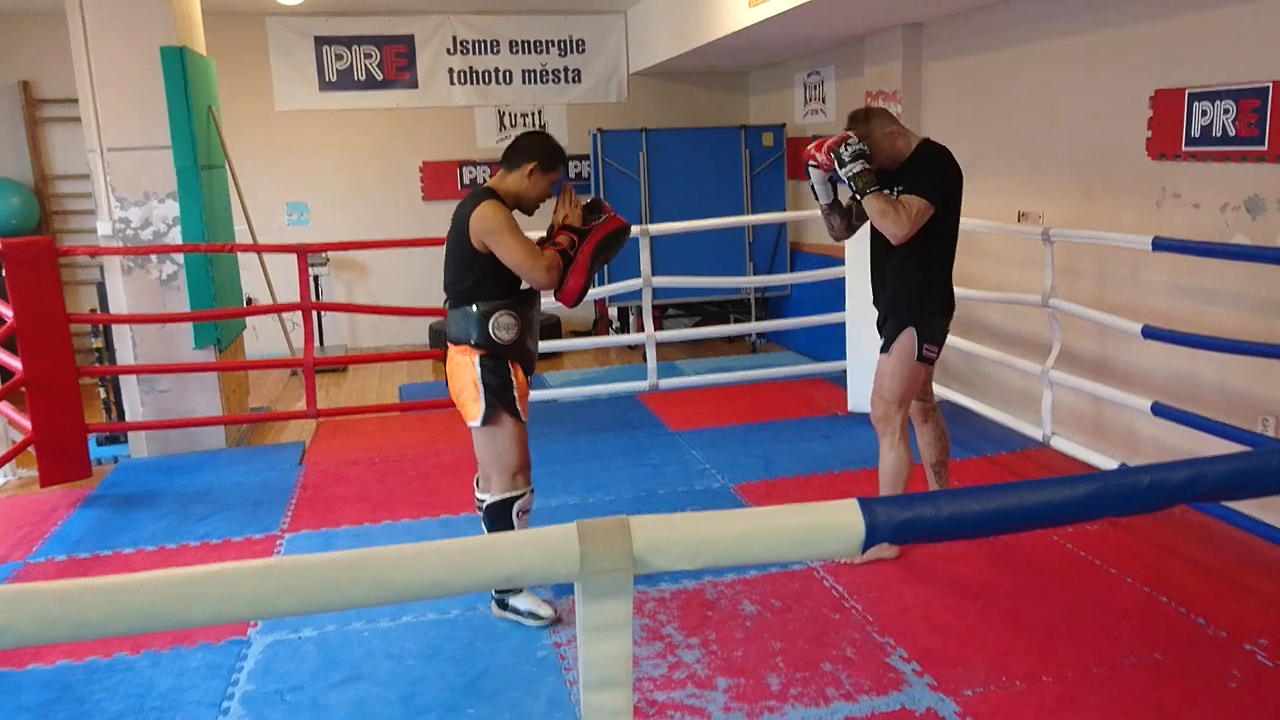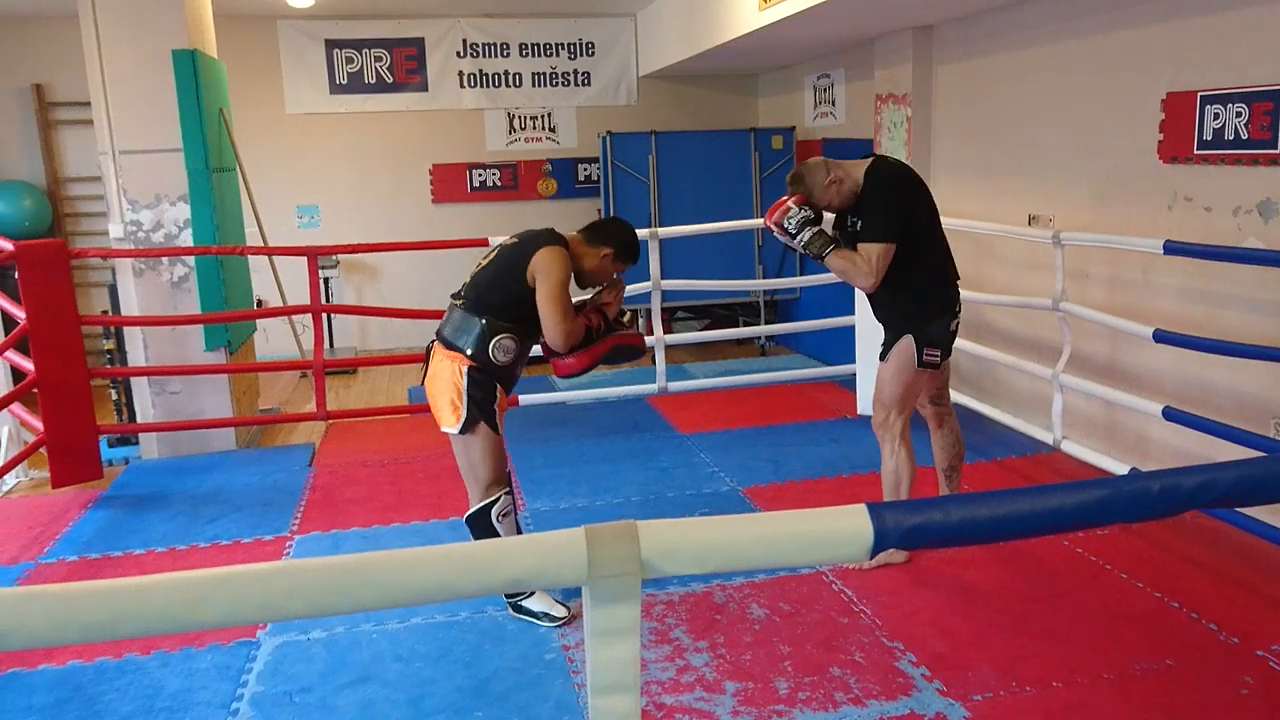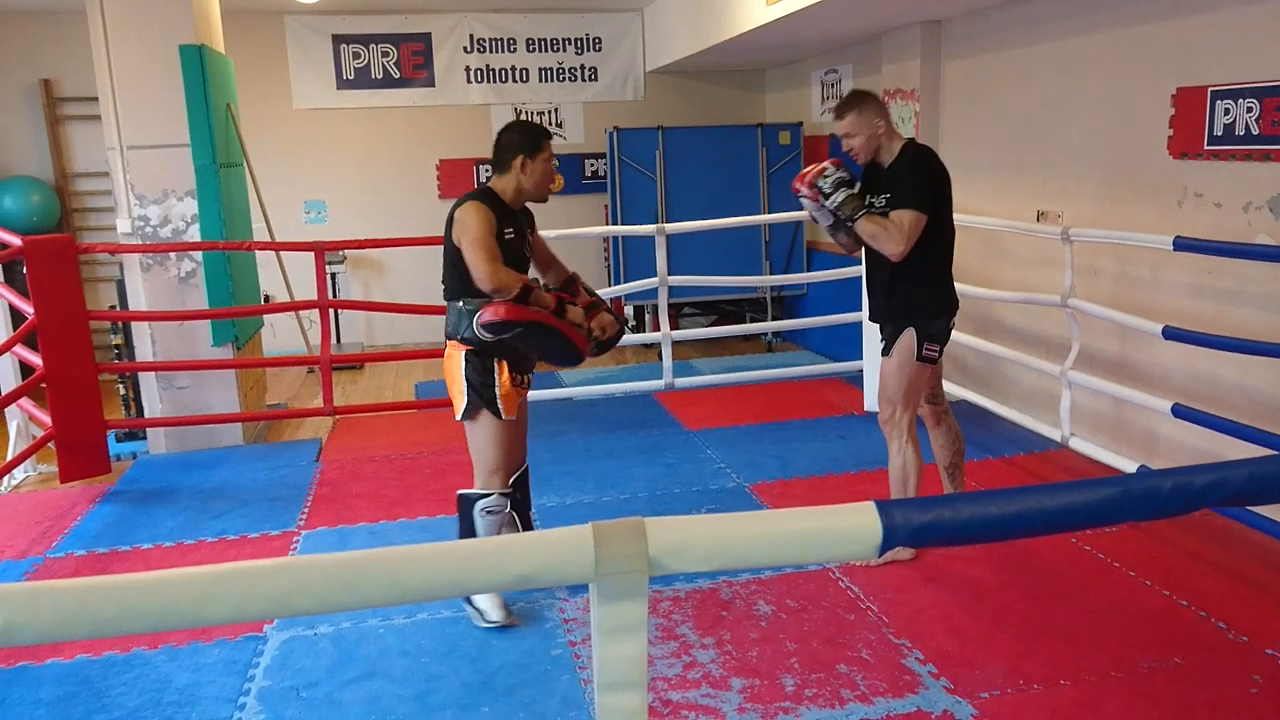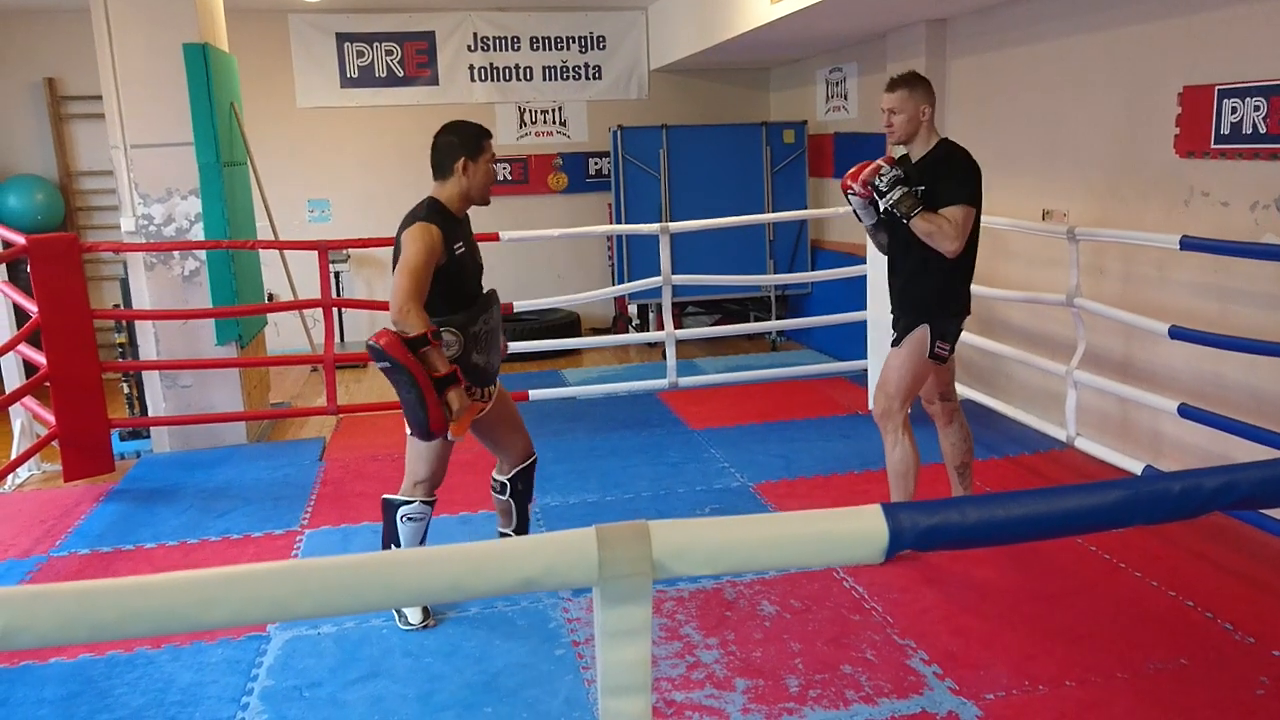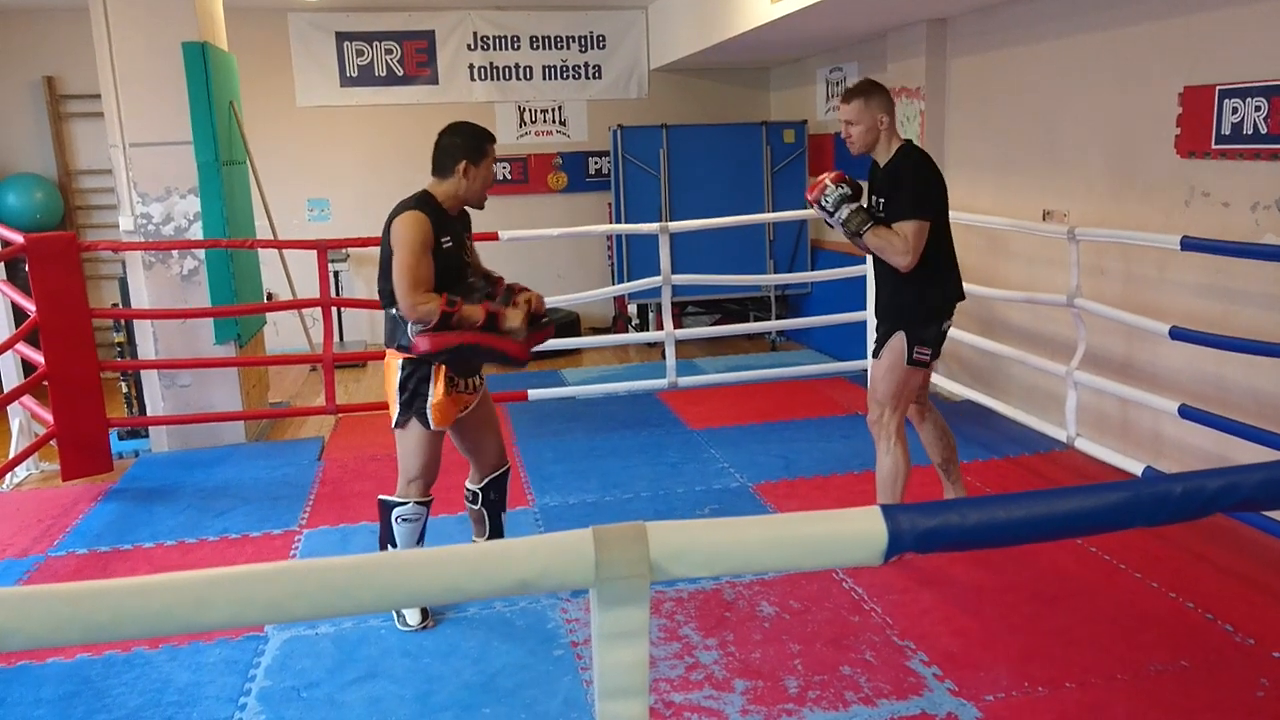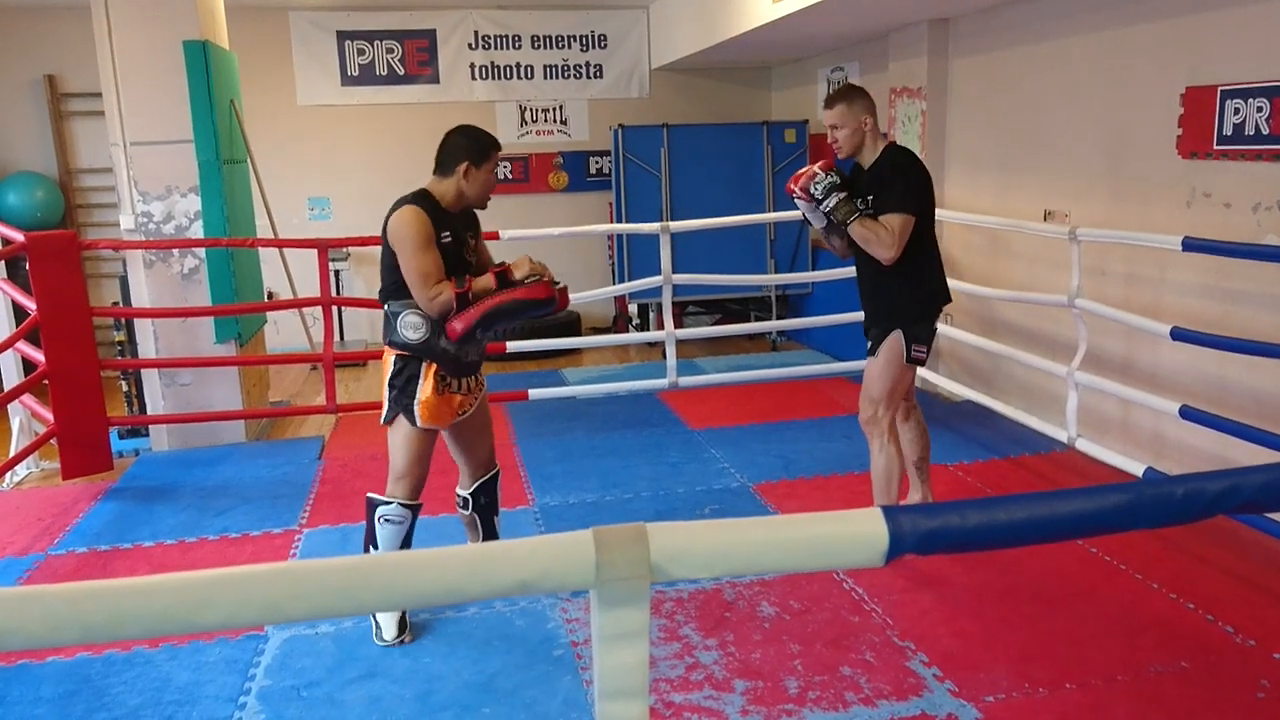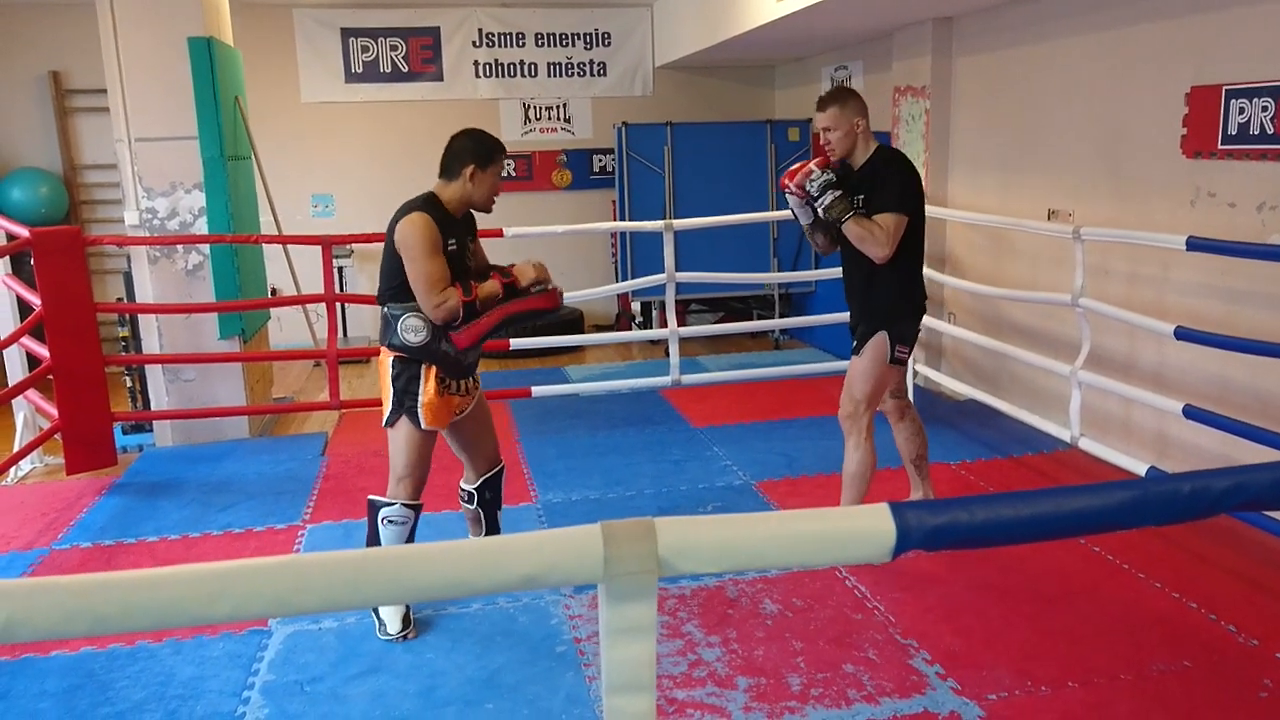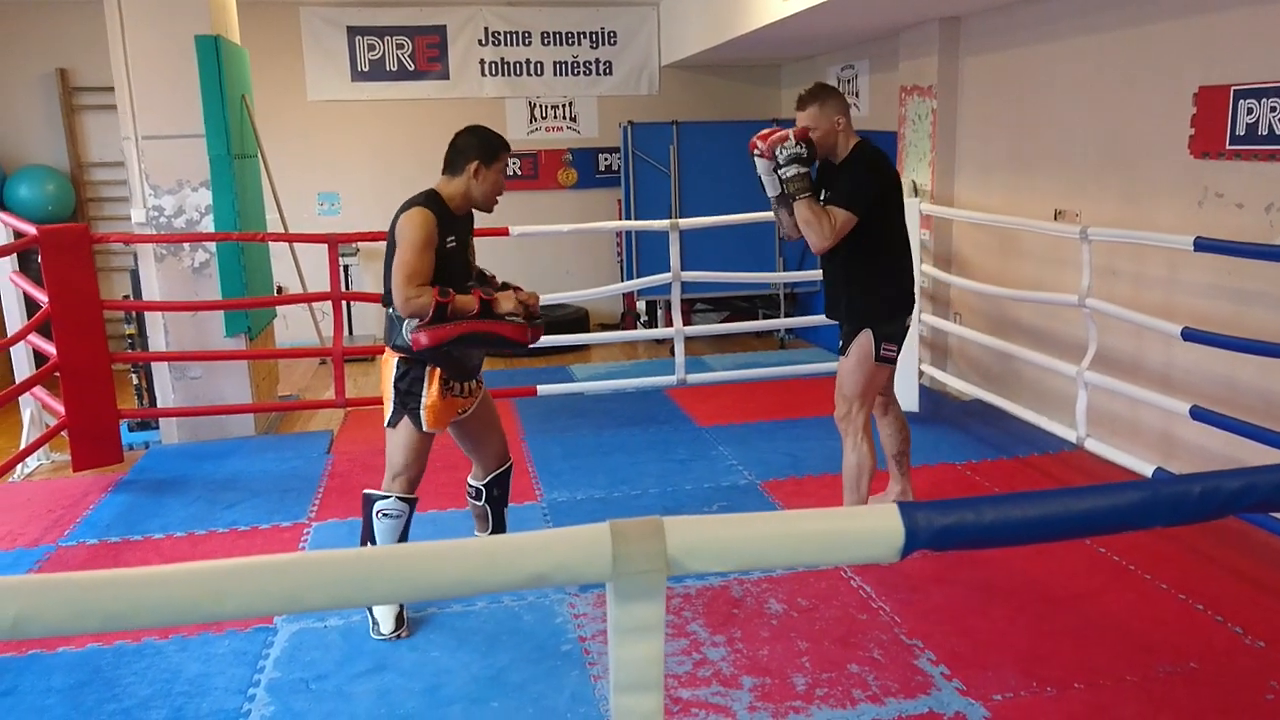
dt=0.4s
person 1, frame 1
left shoulder: (485, 207)
right shoulder: (489, 212)
left elbow: (523, 266)
right elbow: (542, 276)
left wrist: (561, 234)
right wrist: (568, 231)
left hip: (488, 357)
right hip: (486, 362)
left knee: (497, 473)
right knee: (510, 477)
right ankle: (507, 593)
person 1, frame 2
left shoulder: (540, 246)
right shoulder: (553, 256)
left elbow: (547, 320)
right elbow: (559, 338)
left wrist: (593, 312)
right wrist: (600, 315)
left hip: (469, 368)
right hip: (466, 374)
left knee: (497, 478)
right knee: (488, 488)
right ankle: (518, 593)
person 1, frame 3
left shoulder: (518, 215)
right shoulder: (475, 212)
left elbow: (552, 269)
right elbow: (491, 278)
left wrist: (591, 305)
right wrist: (562, 305)
left hip: (508, 358)
right hip: (479, 360)
left knee: (514, 466)
right knee: (492, 478)
person 1, frame 4
left shoulder: (457, 221)
right shoulder: (425, 230)
right elbow: (405, 311)
left wrist: (488, 334)
right wrist: (448, 380)
left hip: (475, 373)
right hip: (438, 381)
left knee: (519, 454)
right knee: (421, 486)
person 1, frame 5
left shoulder: (458, 218)
right shoulder: (414, 219)
right elbow: (416, 305)
left wrist: (513, 294)
right wrist: (496, 316)
left hip: (461, 368)
right hip: (421, 371)
left knee: (492, 464)
right knee: (416, 484)
person 1, frame 6
left shoulder: (465, 218)
right shoulder: (411, 216)
left elbow: (485, 279)
right elbow: (434, 299)
left wrist: (527, 279)
right wrist: (506, 275)
left hip: (463, 367)
right hip: (417, 371)
left knee: (481, 468)
right knee: (404, 487)
person 1, frame 7
left shoulder: (462, 220)
right shoulder: (418, 222)
left elbow: (477, 274)
right elbow: (440, 305)
left wrist: (518, 279)
right wrist: (510, 282)
left hip: (455, 368)
right hip: (413, 370)
left knee: (487, 464)
right knee: (405, 487)
person 1, frame 8
left shoulder: (462, 217)
right shoulder: (420, 217)
right elbow: (409, 300)
left wrist: (510, 293)
right wrist: (490, 304)
left hip: (459, 366)
right hip: (417, 370)
left knee: (495, 461)
right knee: (400, 484)
person 2, frame 1
left shoulder: (934, 164)
right shoulder: (883, 168)
left elbow: (898, 228)
right elbow: (842, 230)
left wrist: (859, 177)
right wrist: (825, 188)
left hip: (920, 308)
right hip: (898, 304)
left knee: (886, 414)
right knee: (919, 405)
person 2, frame 2
left shoulder: (886, 188)
right shoulder: (859, 189)
left elbow: (867, 275)
right elbow: (845, 261)
left wrist: (815, 236)
right wrist: (806, 238)
left hip: (921, 315)
right hip: (922, 311)
left knee: (888, 420)
right knee: (935, 410)
person 2, frame 3
left shoulder: (918, 167)
right shoulder: (874, 172)
left elbow: (895, 244)
right elbow: (854, 242)
left wrist: (845, 200)
right wrist: (825, 212)
left hip: (921, 310)
right hip: (902, 308)
left knee: (894, 416)
right knee: (931, 407)
person 2, frame 4
left shoulder: (954, 165)
right shoulder: (901, 168)
left elbow: (951, 241)
left wrist: (901, 199)
right wrist: (870, 214)
left hip: (935, 307)
right hip: (914, 301)
left knee: (888, 409)
right knee: (941, 407)
person 2, frame 5
left shoulder: (914, 170)
right shoulder: (881, 170)
left elbow: (904, 254)
left wrist: (852, 213)
right wrist: (842, 220)
left hip: (918, 311)
right hip: (906, 309)
left knee: (883, 419)
right knee: (915, 407)
right ankle: (956, 498)
person 2, frame 6
left shoulder: (902, 169)
right shoulder: (860, 174)
left elbow: (887, 248)
right elbow: (847, 247)
left wrist: (838, 202)
right wrist: (818, 214)
left hip: (907, 310)
right hip: (887, 307)
left knee: (875, 417)
right knee: (901, 405)
right ankle: (920, 499)
person 2, frame 7
left shoulder: (893, 170)
right shoulder: (844, 174)
left elbow: (881, 247)
right elbow: (827, 245)
left wrist: (833, 200)
right wrist: (807, 211)
left hip: (891, 310)
right hip: (871, 308)
left knee: (853, 415)
right knee: (894, 404)
right ankle: (923, 497)
person 2, frame 8
left shoulder: (866, 167)
right shoulder: (832, 166)
left elbow: (819, 238)
right elbow: (794, 226)
left wrist: (795, 174)
right wrist: (772, 176)
left hip: (879, 307)
right hip: (865, 304)
left knee: (850, 414)
right knee: (880, 400)
right ankle: (900, 490)
